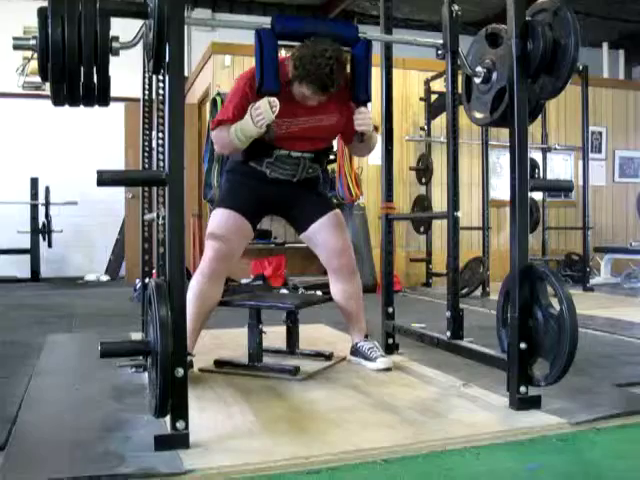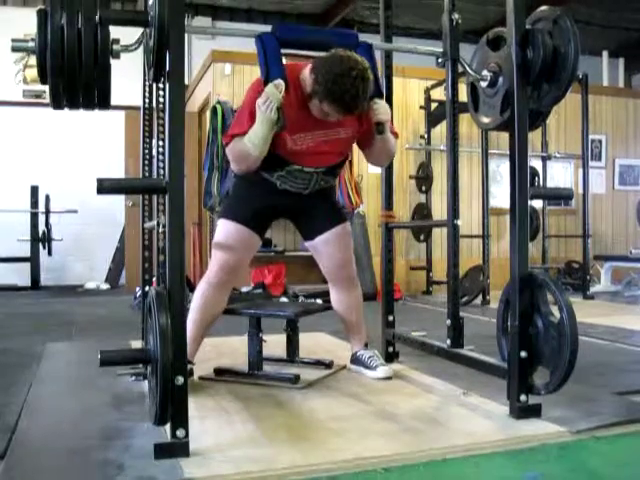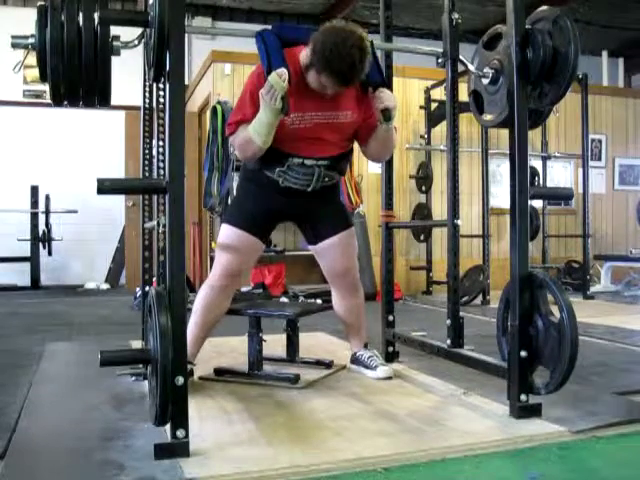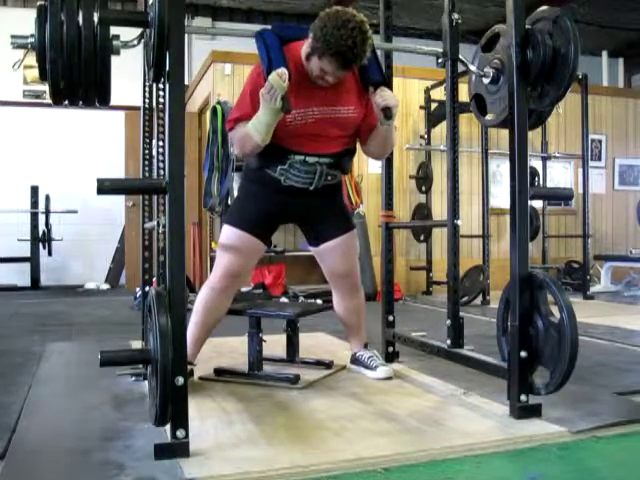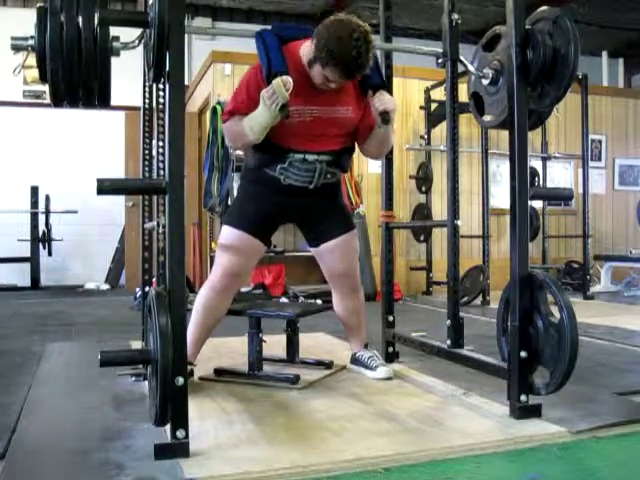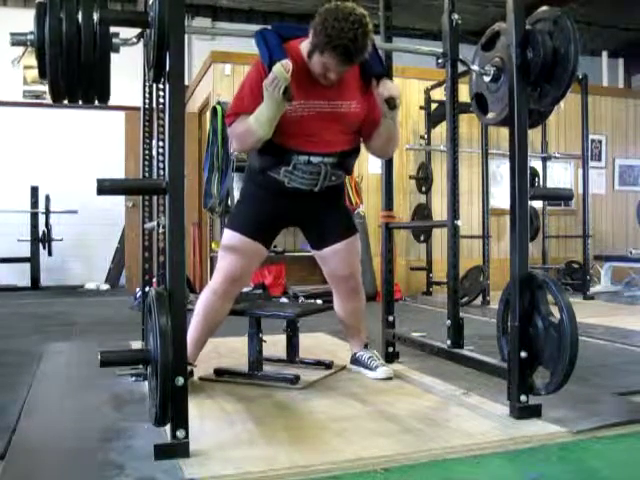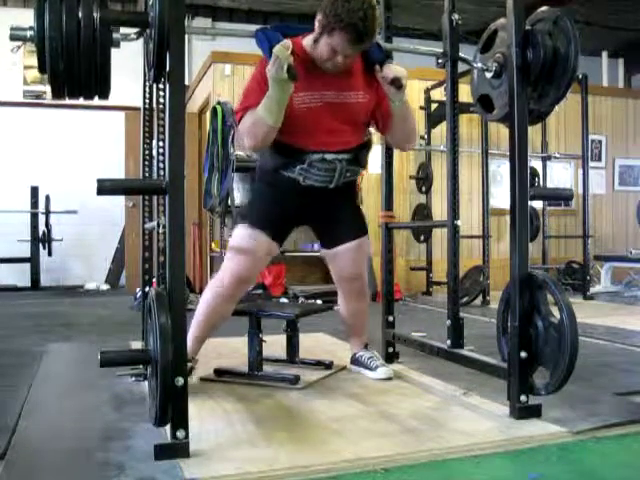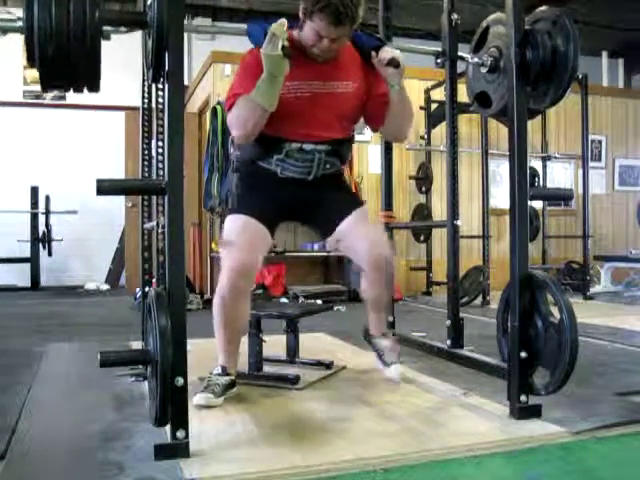
dt=0.5s
person 1, frame 1
left shoulder: (343, 89)
right shoulder: (256, 81)
left elbow: (359, 149)
right elbow: (220, 143)
left wrist: (366, 132)
right wrist: (250, 126)
left hip: (304, 183)
right hip: (250, 177)
left knee: (344, 260)
right knee: (214, 259)
left ankle: (360, 342)
right ankle: (183, 351)
person 1, frame 2
left shoulder: (357, 99)
right shoulder: (271, 89)
left elbow: (381, 159)
right elbow: (239, 162)
left wrist: (383, 130)
right wrist: (265, 123)
left hip: (316, 191)
right hip: (260, 185)
left knee: (344, 272)
right knee: (221, 270)
left ankle: (360, 352)
right ankle: (184, 359)
person 1, frame 3
left shoulder: (357, 87)
right shoulder: (271, 73)
left elbow: (377, 153)
right elbow: (242, 149)
left wrist: (386, 120)
right wrist: (270, 112)
left hip: (322, 191)
right hip: (264, 185)
left knee: (347, 275)
right knee: (225, 273)
left ankle: (360, 351)
right ankle: (184, 359)
person 1, frame 4
left shoulder: (360, 82)
right shoulder: (274, 70)
left elbow: (377, 150)
right elbow: (241, 146)
left wrist: (386, 119)
right wrist: (268, 111)
left hip: (324, 191)
right hip: (266, 186)
left knee: (348, 277)
right knee: (225, 275)
left ankle: (360, 351)
right ankle: (183, 360)
person 1, frame 5
left shoulder: (358, 83)
left elbow: (373, 150)
right elbow: (232, 137)
left wrist: (384, 123)
right wrist: (266, 113)
left hip: (323, 191)
right hip: (266, 185)
left knee: (347, 277)
right knee: (225, 275)
left ankle: (360, 351)
right ankle: (182, 361)
person 1, frame 6
left shoulder: (362, 79)
right shoulder: (272, 67)
left elbow: (382, 149)
right elbow: (239, 142)
left wrist: (389, 113)
right wrist: (273, 103)
left hip: (326, 193)
right hip: (269, 188)
left knee: (348, 279)
right knee: (227, 279)
left ankle: (360, 351)
right ankle: (183, 362)
person 1, frame 7
left shoulder: (371, 74)
right shoulder: (280, 62)
left elbow: (404, 141)
right elbow: (250, 140)
left wrist: (397, 97)
right wrist: (278, 89)
left hip: (338, 192)
right hip: (280, 186)
left knee: (354, 280)
right knee: (234, 277)
left ankle: (360, 352)
right ankle: (184, 356)
person 1, frame 8
left shoulder: (363, 63)
right shoulder: (267, 54)
left elbow: (398, 132)
right elbow: (241, 130)
left wrist: (395, 80)
right wrist: (274, 73)
left hip: (325, 181)
right hip: (264, 179)
left knee: (379, 258)
right knee: (235, 274)
left ankle: (378, 337)
right ankle: (224, 374)
